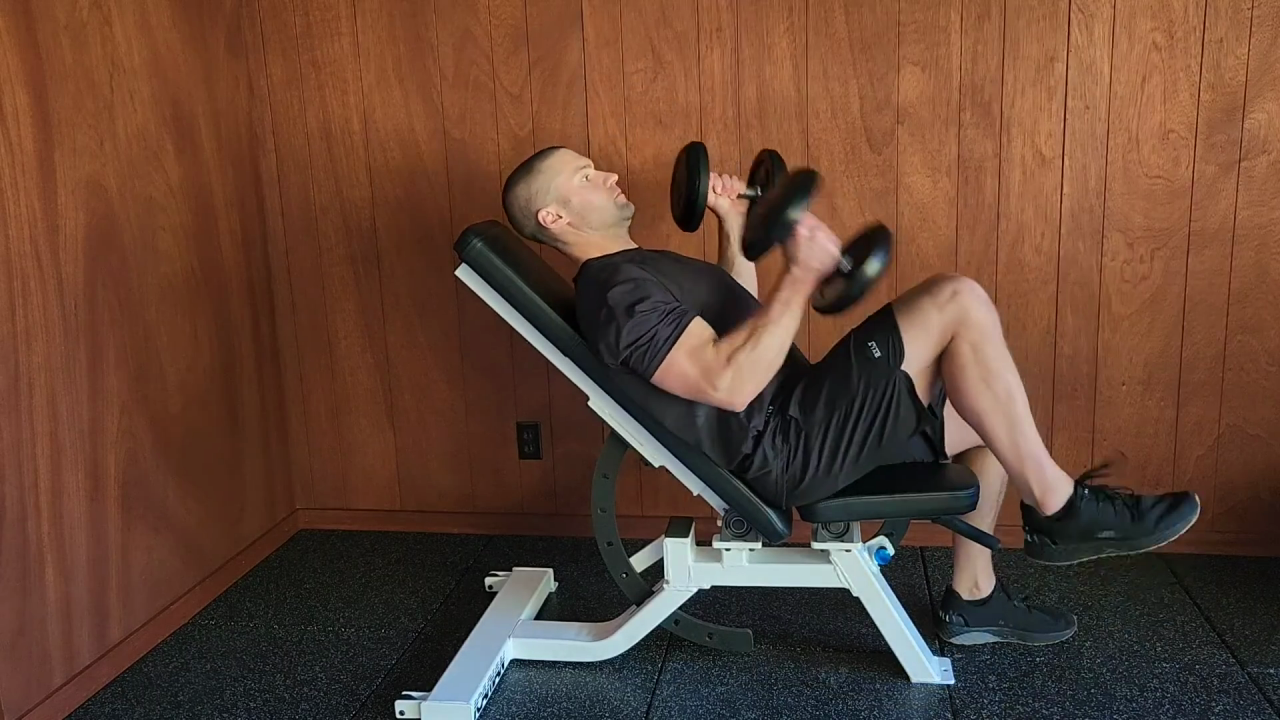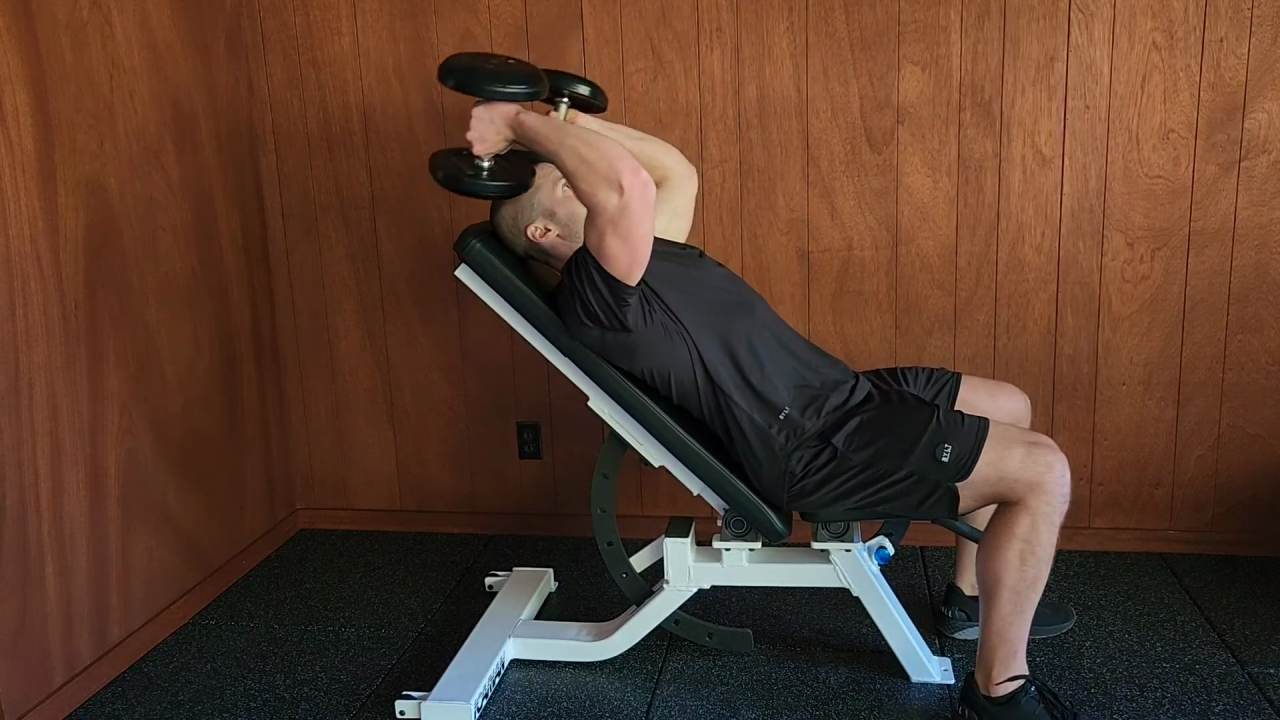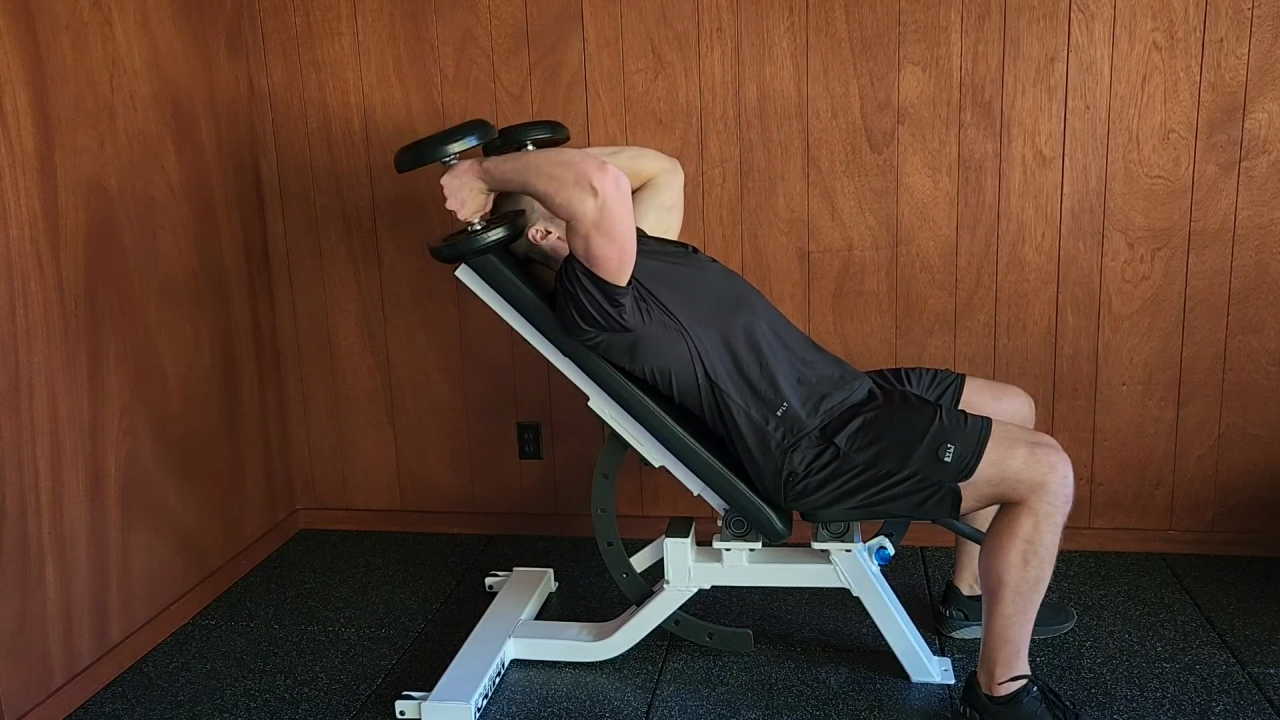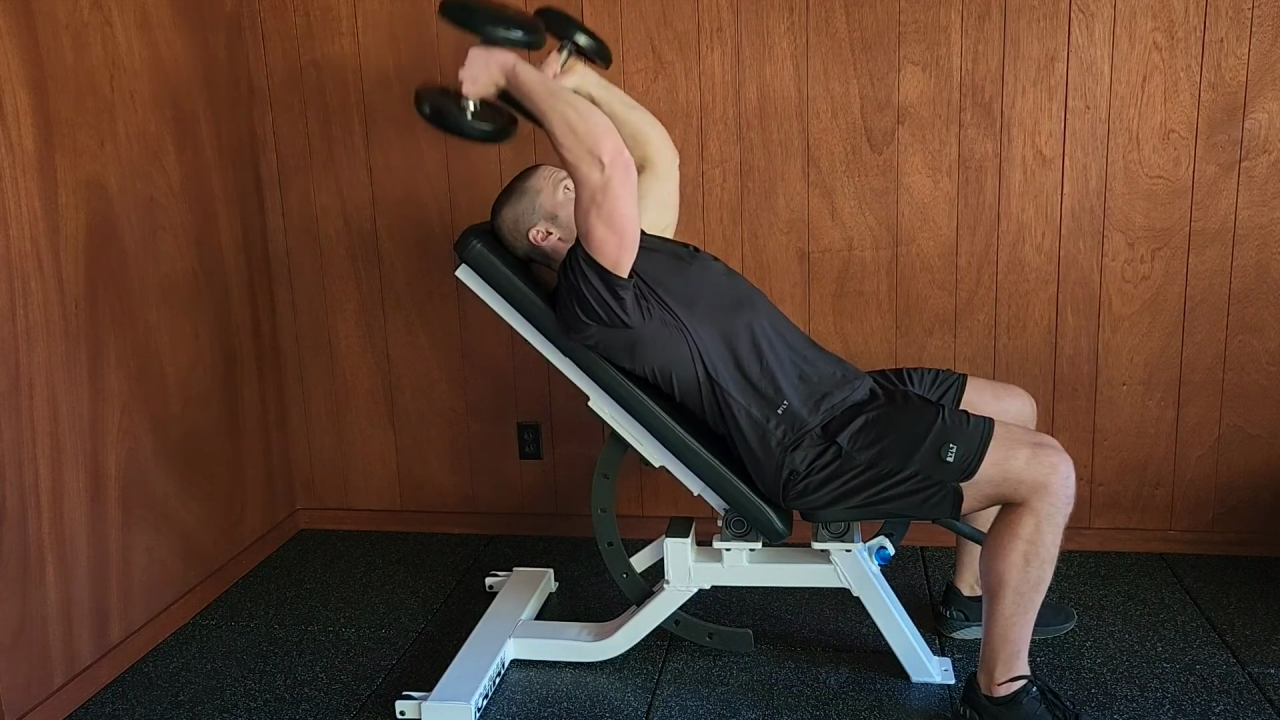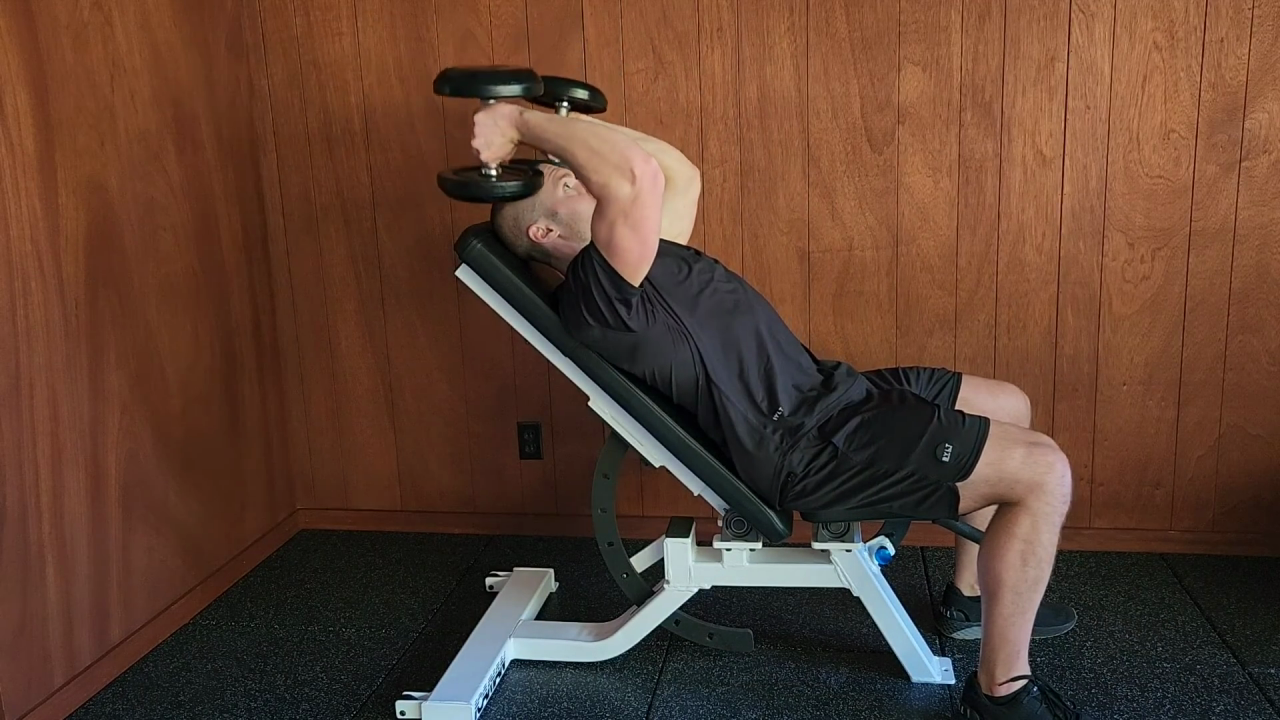
dt=1s
person 1, frame 1
left shoulder: (636, 270)
right shoulder: (615, 295)
right elbow: (731, 383)
left wrist: (732, 228)
right wrist: (802, 275)
left hip: (794, 420)
right hip: (786, 449)
left knee: (987, 425)
right knee: (959, 301)
left ankle: (972, 598)
right ankle: (1059, 511)
person 1, frame 2
left shoulder: (630, 256)
right shoulder: (593, 290)
left elbow: (676, 175)
right elbow: (629, 185)
left wrist: (571, 124)
right wrist: (520, 122)
left hip: (832, 395)
right hip: (811, 446)
left knee: (1010, 407)
right knee: (1041, 471)
left ankle: (972, 595)
person 1, frame 3
left shoulder: (629, 248)
right shoulder: (592, 294)
left elbow: (664, 170)
right elbow: (598, 181)
left wrist: (541, 161)
right wrist: (488, 169)
left hip: (836, 393)
right hip: (815, 445)
left knee: (1012, 409)
right knee: (1044, 472)
left ankle: (970, 595)
person 1, frame 4
left shoulder: (628, 253)
right shoulder: (592, 294)
left elbow: (658, 154)
right elbow: (608, 159)
left wrist: (576, 79)
right wrist: (510, 70)
left hip: (837, 395)
right hip: (818, 446)
left knee: (1015, 409)
right knee: (1045, 473)
left ankle: (971, 594)
person 1, frame 5
left shoulder: (625, 259)
right shoulder: (595, 292)
left elbow: (681, 175)
right elbow: (639, 173)
left wrist: (574, 127)
right wrist: (522, 122)
left hip: (822, 393)
right hip: (808, 446)
left knee: (1009, 406)
right knee: (1042, 471)
left ankle: (970, 597)
